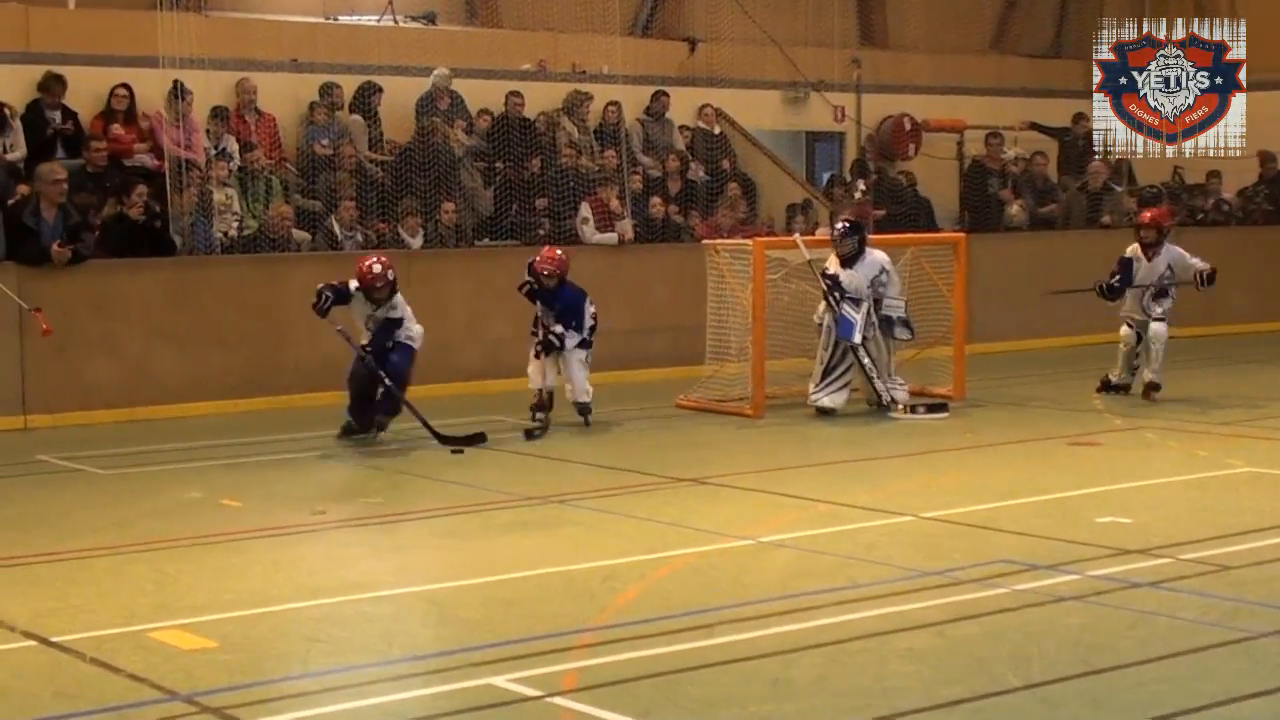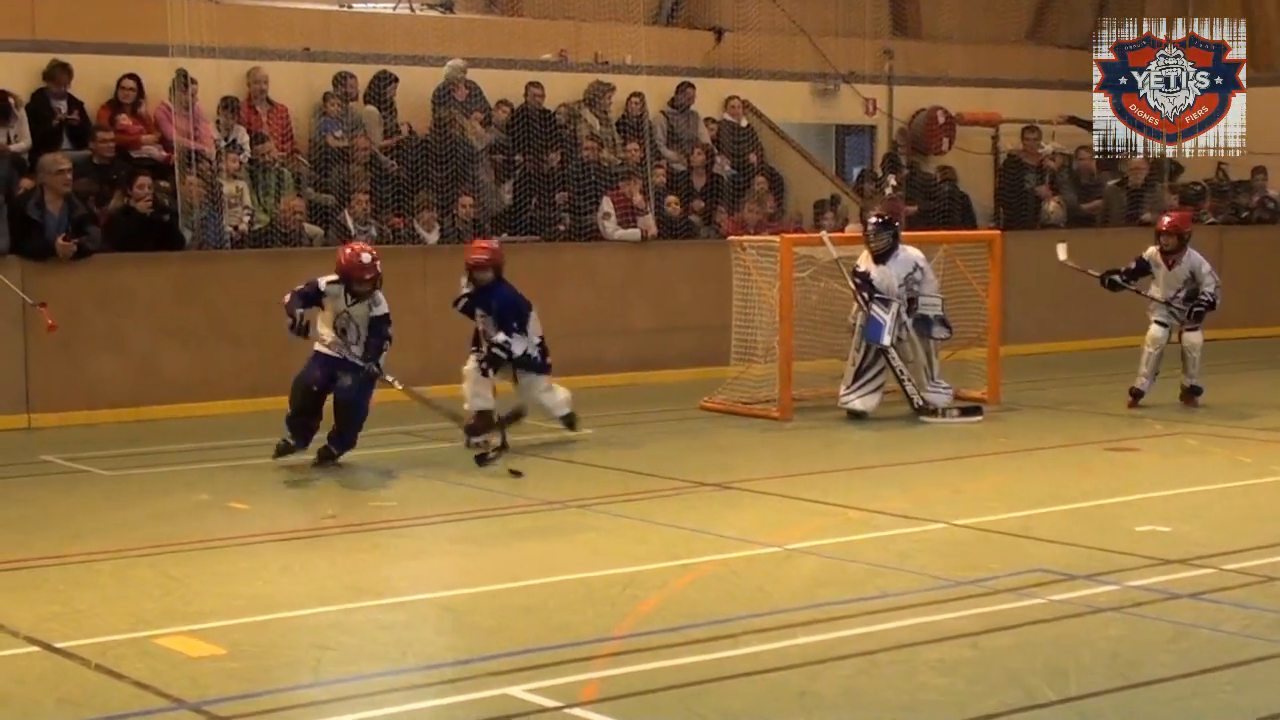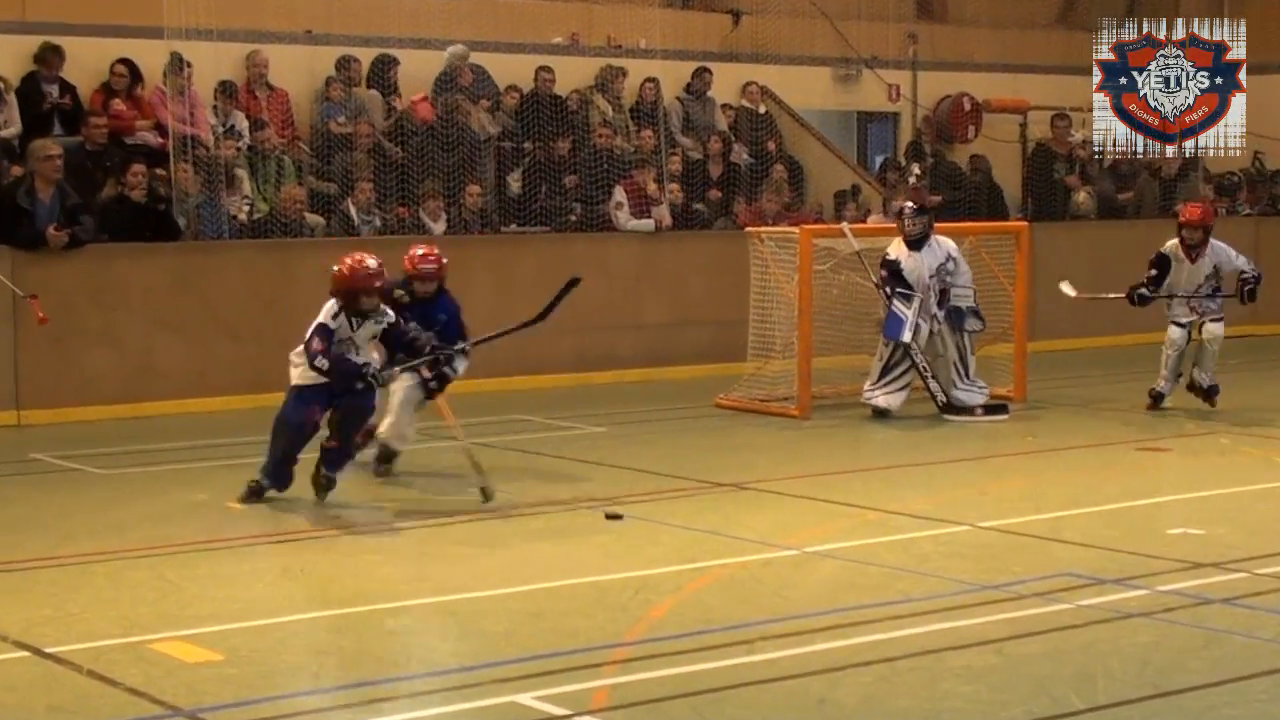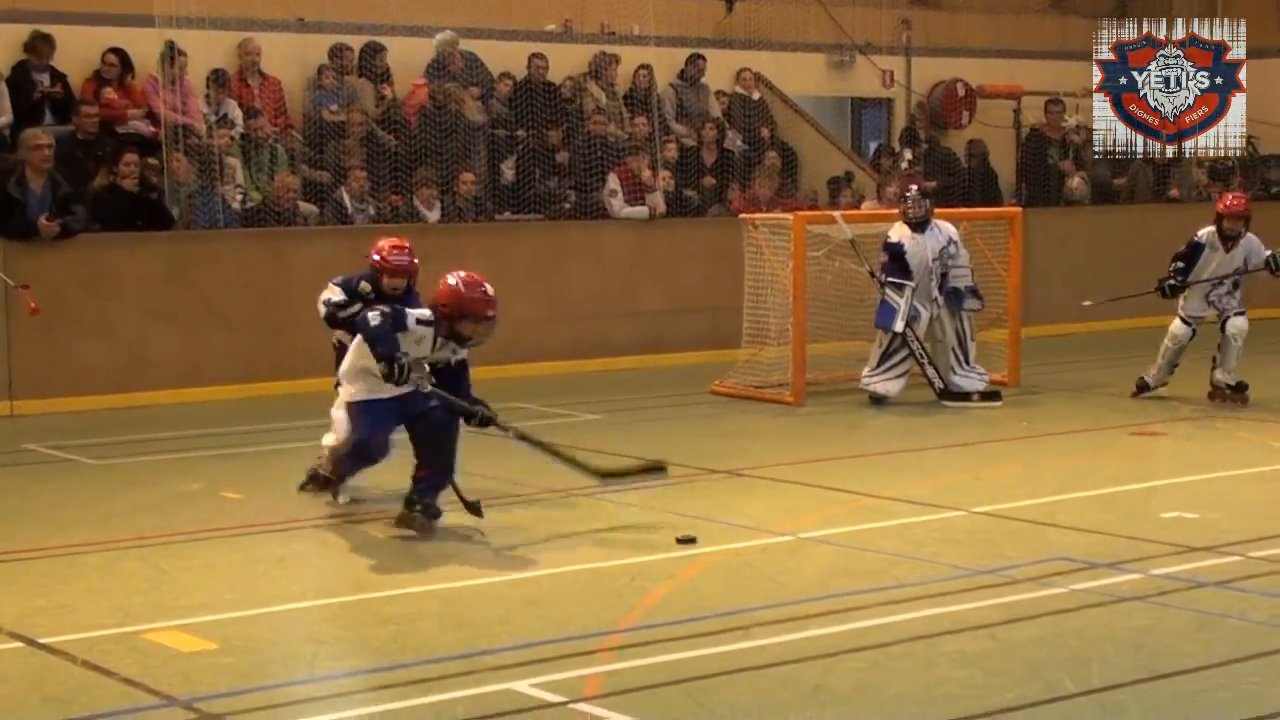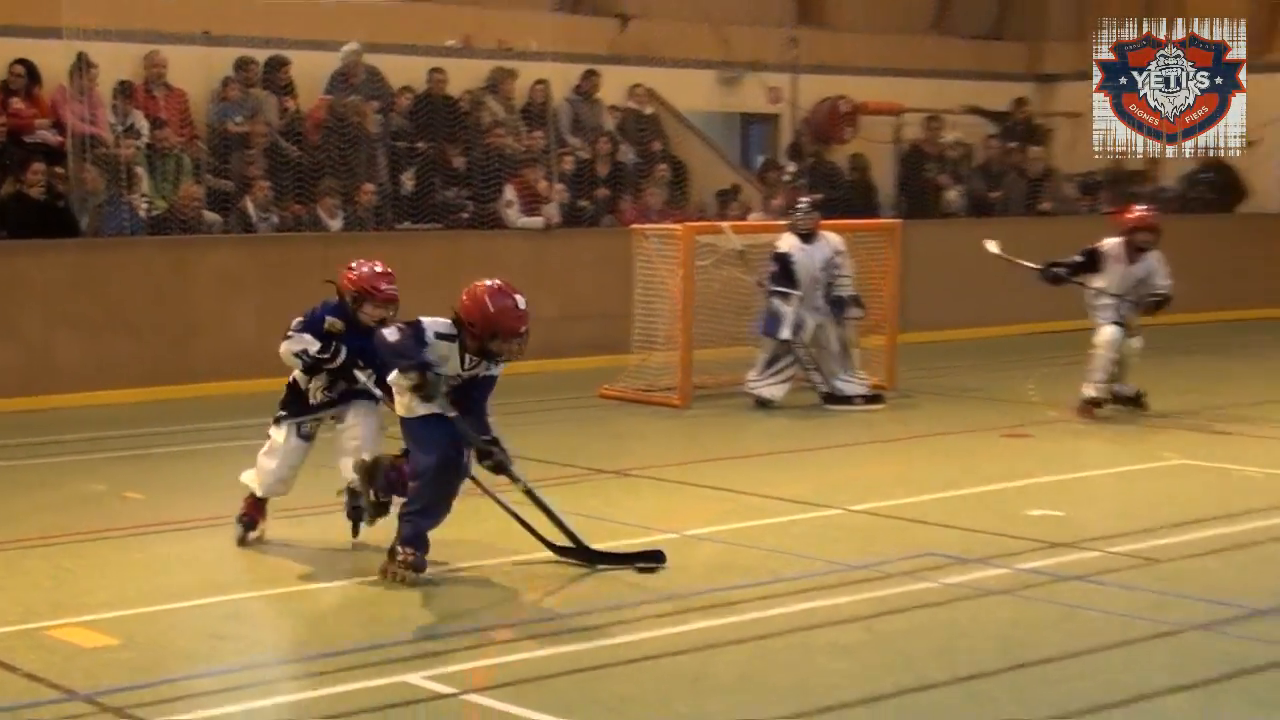
dt=0.3s
person 1, frame 1
left shoulder: (396, 305)
right shoulder: (356, 290)
left elbow: (385, 335)
right elbow: (330, 289)
left wrist: (371, 353)
right wrist: (323, 296)
left hip: (402, 340)
right hip: (377, 341)
left knee: (395, 370)
right knee: (359, 378)
left ankle: (384, 414)
right ankle: (360, 421)
person 1, frame 2
left shoulder: (376, 302)
right shoulder: (330, 286)
left elbow: (379, 337)
right elbow: (296, 296)
left wrist: (373, 360)
right wrist: (297, 312)
left hip: (358, 358)
right hip: (330, 350)
left knee: (351, 402)
right knee: (306, 387)
left ankle: (335, 447)
right ankle: (296, 437)
person 1, frame 3
left shoulder: (382, 316)
right shoulder: (332, 316)
left elbow: (401, 339)
right elbow: (318, 358)
left wrist: (423, 348)
right wrist: (359, 370)
left hip: (354, 376)
right hip: (315, 373)
left knee: (354, 415)
right knee: (293, 425)
left ankle: (328, 469)
right ankle: (270, 479)
person 1, frame 4
left shoulder: (456, 349)
right shoulder: (417, 324)
left elbow: (455, 385)
right elbow: (370, 319)
left wrist: (474, 407)
right wrist: (391, 359)
left hip: (413, 385)
right hip: (369, 382)
left knee: (439, 437)
right knee: (370, 446)
left ankle: (421, 502)
right ankle: (344, 464)
person 1, frame 5
left shoulder: (492, 362)
right shoulder: (438, 334)
left elbow: (473, 409)
right elbow: (391, 338)
left wrist: (488, 444)
right wrist: (416, 367)
left hip: (452, 403)
right hip: (420, 402)
left knee: (450, 465)
right knee: (437, 466)
left ankle: (382, 474)
right ankle: (408, 546)
person 2, frame 1
left shoulder: (571, 296)
right shoulder: (536, 271)
left elbow: (572, 330)
right elbow: (529, 273)
left wrist: (553, 342)
right wrist: (529, 289)
left hip: (575, 329)
right hip: (547, 324)
left knee: (574, 367)
right knee: (538, 358)
left ankle: (582, 405)
right ankle: (542, 397)
person 2, frame 2
left shoulder: (507, 295)
right shoulder: (477, 284)
left elbow: (514, 335)
left wrist: (495, 353)
right wrist: (466, 301)
left hip: (523, 341)
right hip: (489, 337)
left knee: (536, 386)
right knee: (473, 372)
left ankle: (563, 408)
right ankle: (481, 420)
person 2, frame 3
left shoulder: (447, 309)
right shoulder: (398, 293)
left elbow: (458, 350)
left wrist: (442, 373)
left hip: (432, 359)
left knee: (404, 393)
left ankle: (389, 447)
right ankle: (378, 430)
person 2, frame 4
left shoulder: (411, 306)
right shoulder: (362, 285)
right elbow: (331, 293)
right wrist: (338, 309)
left ankle: (329, 464)
right ankle: (325, 468)
person 2, frame 5
right shoulder: (328, 314)
right elbow: (292, 347)
right wrist: (332, 357)
left hip: (354, 397)
right hip: (310, 392)
left knee: (364, 434)
right knee: (284, 449)
left ankle: (358, 491)
right ankle: (254, 507)
person 3, frame 1
left shoulder: (878, 260)
right shoulder: (832, 266)
left elbow: (891, 292)
right elbow: (833, 293)
left wrist: (896, 317)
right hip: (841, 317)
left knee: (881, 360)
right knee: (835, 358)
left ankle: (888, 397)
right ankle: (824, 399)
person 3, frame 2
left shoulder: (913, 257)
right shoulder: (865, 265)
left elbow: (929, 288)
left wrist: (933, 315)
left hip: (912, 316)
left knee: (924, 358)
right knee: (868, 359)
left ankle: (934, 398)
right ankle: (856, 402)
person 3, frame 3
left shoulder: (946, 247)
right shoulder: (895, 253)
left elbow: (961, 279)
right elbow: (890, 281)
left wrist: (966, 307)
left hip: (944, 310)
right hip: (910, 313)
left knee: (957, 354)
right knee: (897, 355)
left ankle: (968, 398)
right ankle: (880, 398)
person 3, frame 4
left shoulder: (946, 231)
right shoulder: (897, 237)
left elbow: (959, 262)
right elbow: (891, 273)
left wrist: (964, 287)
right wrist: (893, 299)
left hip: (943, 296)
right hip: (910, 298)
left knee: (956, 340)
right knee: (896, 342)
left ankle: (968, 382)
right ankle: (877, 384)
person 3, frame 5
left shoulder: (833, 242)
right shoulder: (786, 246)
left elbow: (843, 274)
right elbow: (778, 281)
left wrist: (848, 297)
left hip: (827, 305)
right hip: (795, 307)
left knee: (839, 346)
right knee: (781, 346)
left ankle: (850, 388)
right ankle: (763, 388)
person 4, frame 1
left shoulder: (1172, 253)
right shoulder: (1133, 251)
left elbow: (1193, 265)
right elbow: (1121, 276)
left wrist: (1204, 273)
right wrist: (1110, 286)
left hip: (1160, 303)
right hip: (1136, 303)
left knee: (1157, 333)
right knee: (1128, 337)
left ankle: (1151, 382)
right ankle: (1120, 379)
person 4, frame 2
left shoulder: (1194, 260)
right shoulder: (1152, 254)
left elbow: (1211, 283)
right elbow: (1137, 268)
left wrist: (1202, 304)
right wrist: (1117, 277)
left hip: (1186, 305)
right hip: (1162, 304)
left knee: (1193, 340)
right knee: (1155, 337)
left ankle: (1190, 387)
right ankle: (1140, 387)
person 4, frame 3
left shoulder: (1219, 251)
right shoulder: (1172, 248)
left elbow: (1244, 266)
right elbow: (1157, 269)
left wrist: (1249, 283)
right wrist: (1145, 289)
left hip: (1209, 300)
right hip: (1180, 301)
left knee: (1213, 333)
right knee: (1175, 339)
left ankle: (1201, 380)
right ankle: (1163, 388)
person 4, frame 4
left shoulder: (1250, 242)
right shoulder: (1204, 238)
left elbow: (1262, 260)
right elbow: (1183, 259)
right wrist: (1172, 280)
left hip: (1226, 295)
right hip: (1196, 294)
left knee: (1238, 327)
right knee: (1179, 333)
left ankle: (1223, 382)
right ankle: (1154, 377)
person 4, frame 5
left shoulder: (1155, 259)
right shoulder: (1109, 247)
left elbow: (1162, 287)
right elbow: (1084, 261)
left wrist: (1157, 299)
right wrist: (1059, 269)
left hip: (1126, 307)
right hip: (1103, 303)
left knee: (1131, 345)
right knee: (1110, 339)
left ankle: (1118, 389)
right ankle: (1092, 395)
